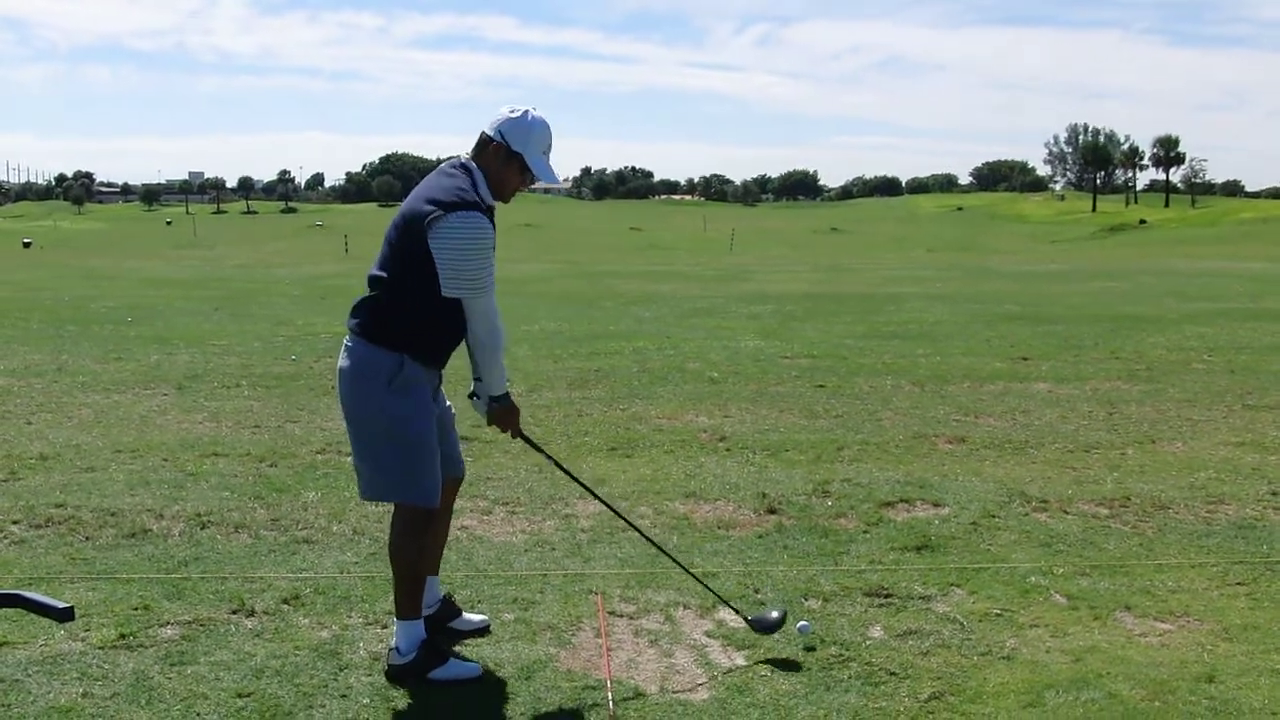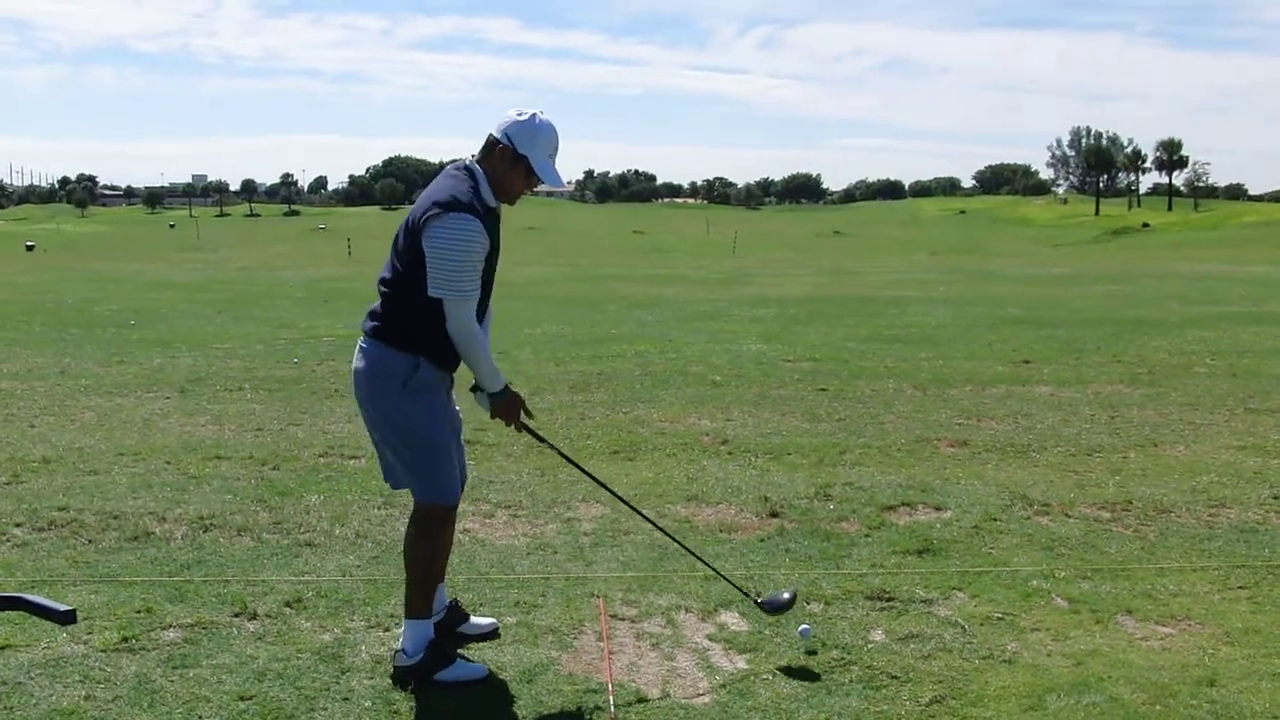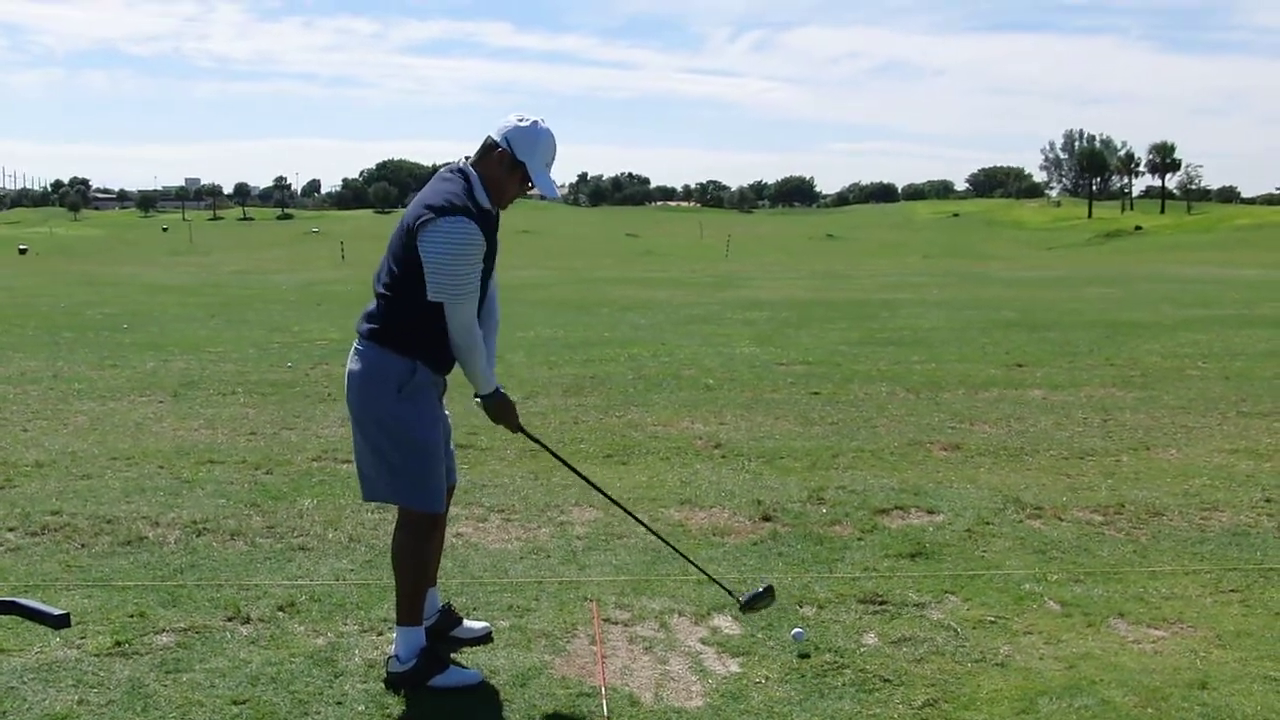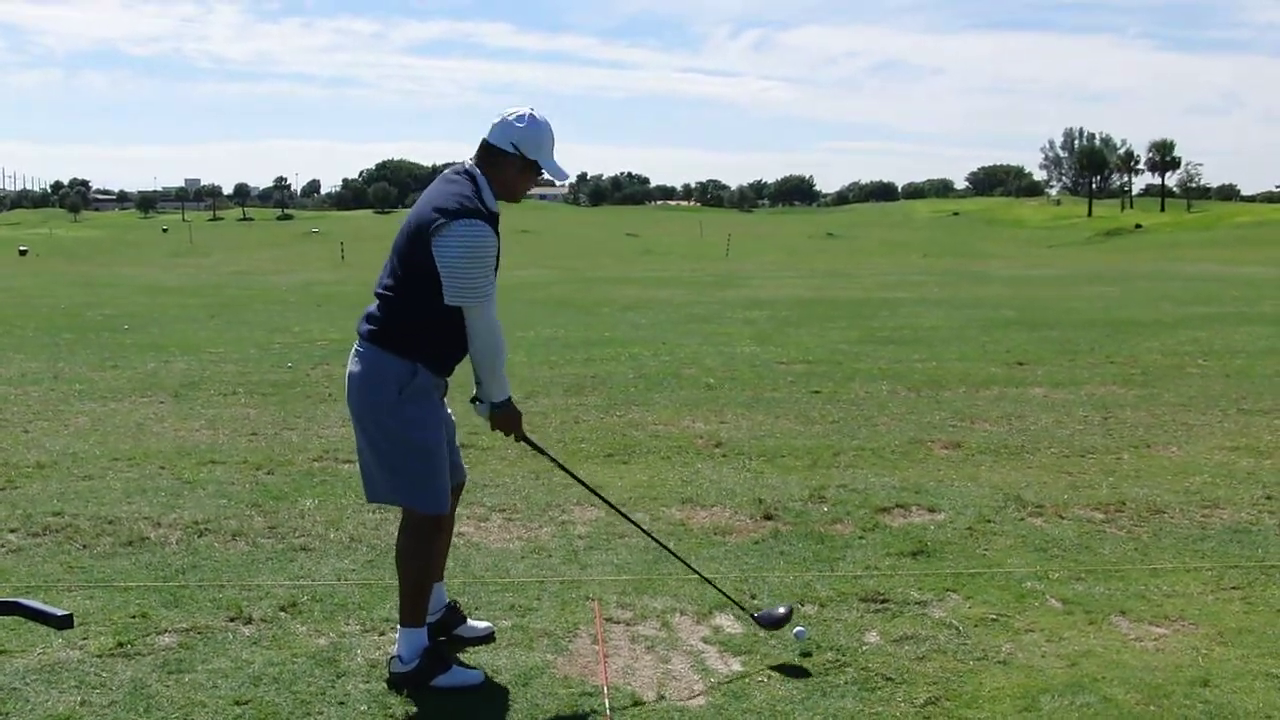
dt=0.5s
person 1, frame 1
left shoulder: (459, 190)
right shoulder: (463, 216)
left elbow: (473, 310)
right elbow: (481, 317)
left wrist: (485, 385)
right wrist: (498, 394)
left hip: (411, 364)
right hip: (386, 368)
left knee: (446, 482)
right knee: (418, 501)
left ankle: (428, 602)
right ankle: (410, 647)
person 1, frame 2
left shoulder: (472, 197)
right shoulder: (459, 216)
left elbow: (473, 308)
right elbow: (459, 322)
left wrist: (488, 381)
right wrist: (495, 386)
left hip: (420, 366)
right hip: (399, 369)
left knee: (444, 492)
right knee: (436, 501)
left ankle: (436, 610)
right ankle: (416, 648)
person 1, frame 3
left shoulder: (474, 201)
right shoulder: (454, 221)
left elbow: (485, 297)
right elbow: (461, 322)
left wrist: (491, 382)
right wrist: (488, 391)
left hip: (413, 370)
right hip: (393, 373)
left knee: (437, 495)
right knee: (420, 507)
left ankle: (429, 613)
right ankle: (409, 654)
person 1, frame 4
left shoulder: (465, 192)
right shoulder: (467, 222)
left elbow: (477, 313)
right elbow: (481, 324)
left wrist: (487, 391)
right wrist: (498, 399)
left hip: (413, 371)
right hip: (394, 375)
left knee: (446, 491)
right knee: (424, 509)
left ankle: (434, 610)
right ankle: (411, 655)
